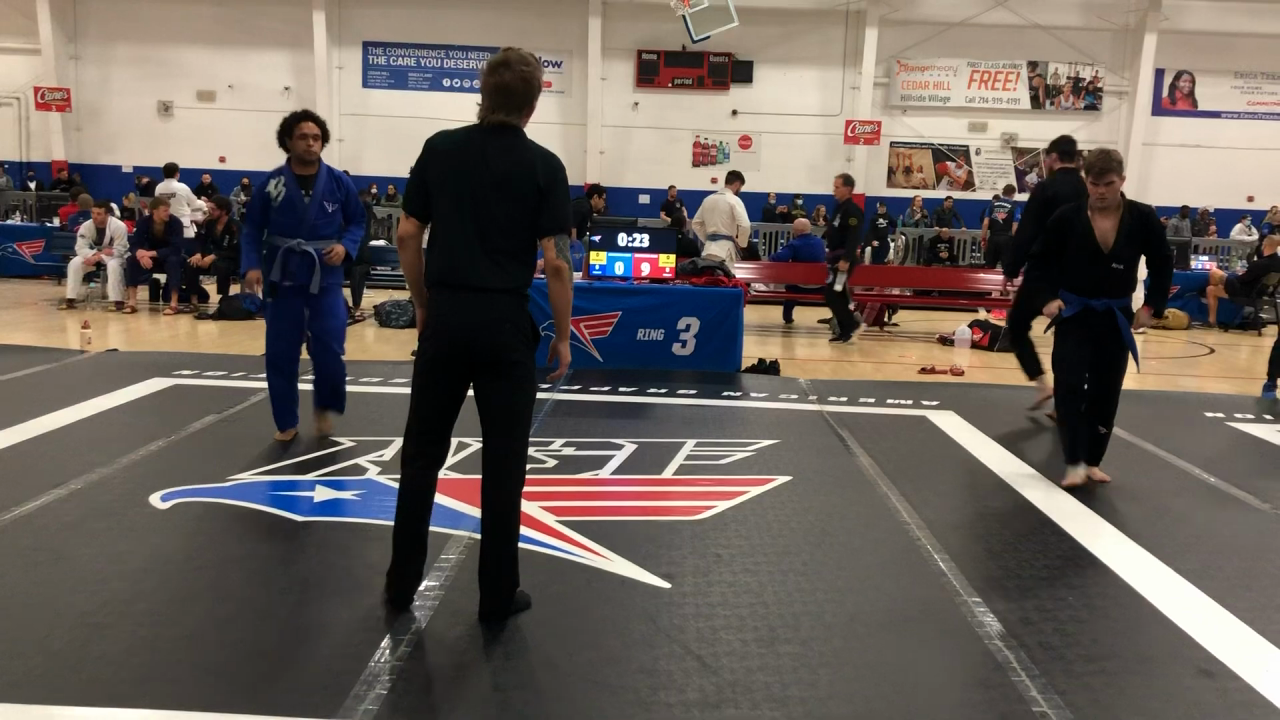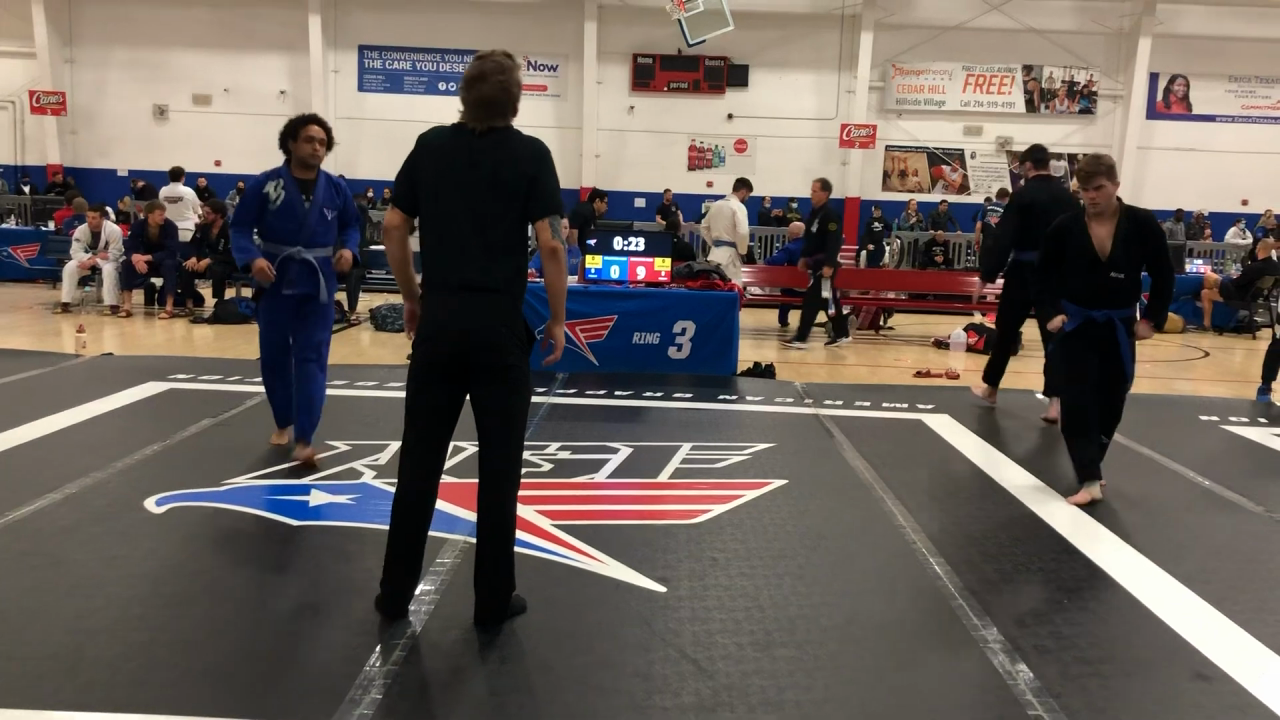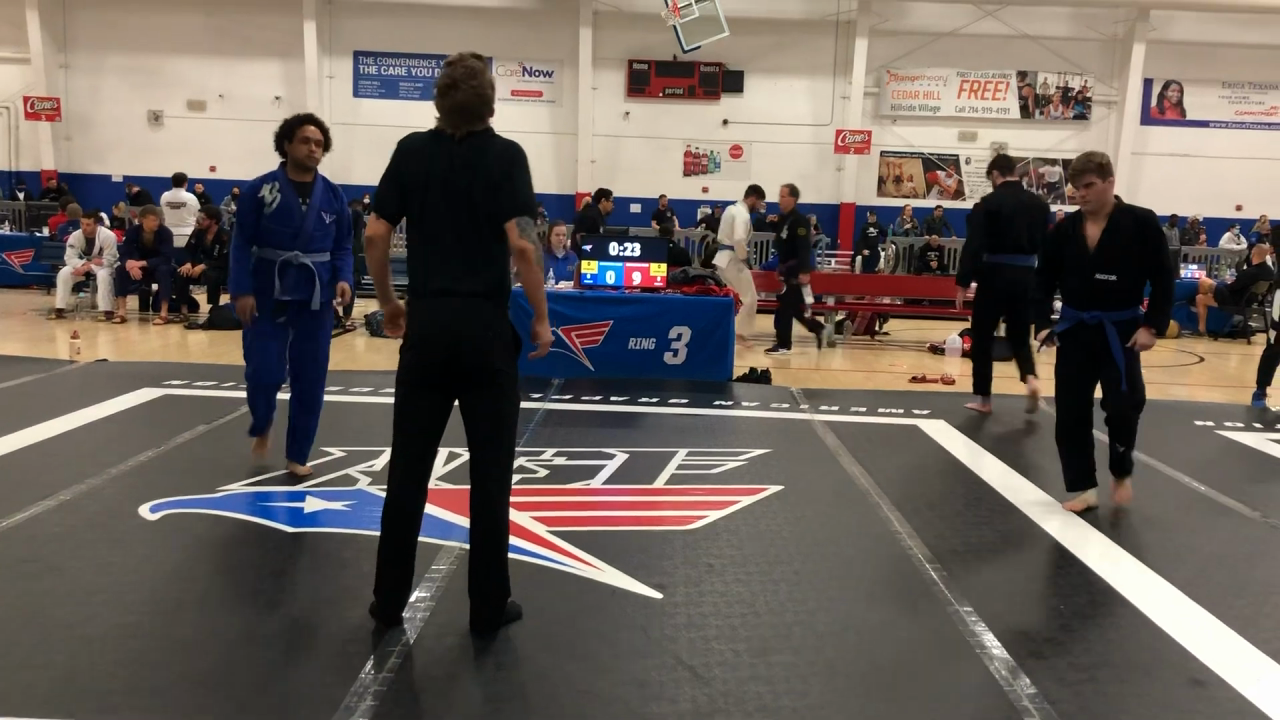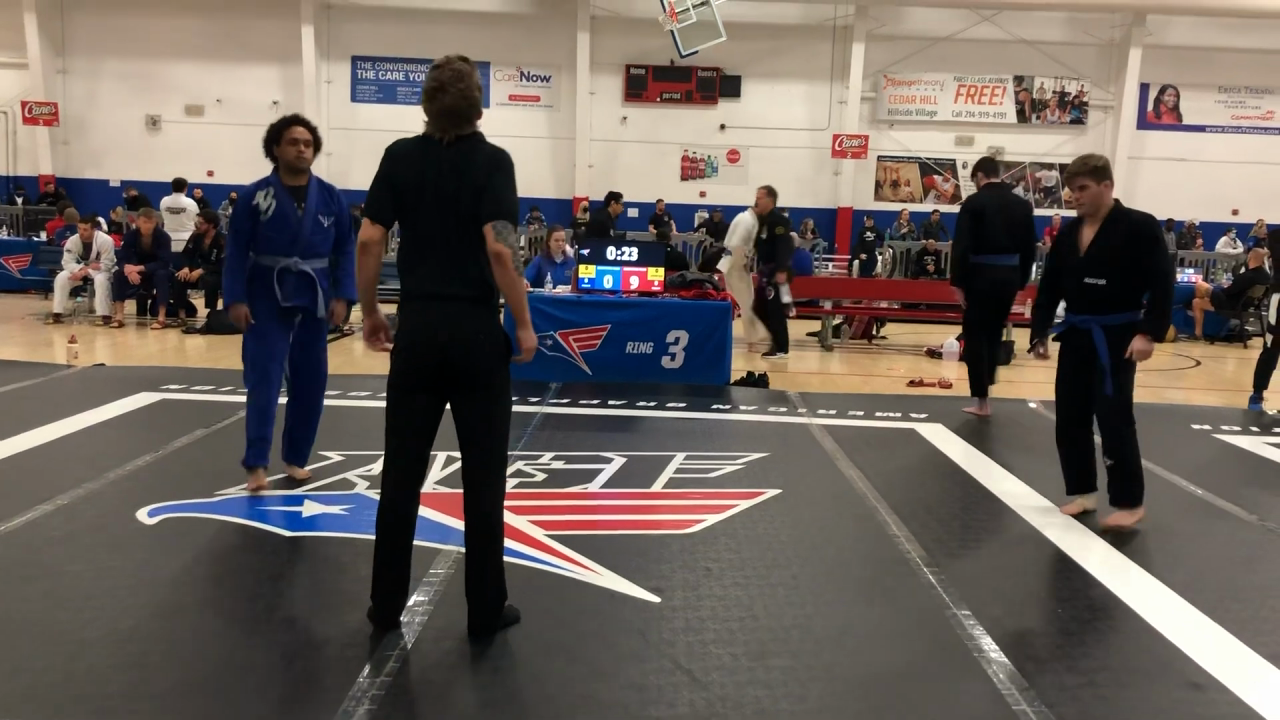
dt=0.2s
person 1, frame 1
left shoulder: (440, 149)
right shoulder: (543, 165)
left elbow: (408, 237)
right elbow: (555, 262)
left wrist: (423, 305)
right wrist: (561, 336)
left hip: (446, 321)
right hip: (506, 326)
left knee: (422, 454)
right knee: (503, 465)
left ankle: (402, 582)
right ankle: (497, 595)
person 1, frame 2
left shoulder: (431, 145)
right shoulder: (531, 154)
left elbow: (394, 225)
right elbow: (550, 244)
left wrist: (410, 295)
right wrist: (557, 320)
left hip: (439, 321)
right hip: (499, 325)
left knee: (419, 462)
right knee: (499, 468)
left ankle: (395, 591)
right ankle: (493, 599)
person 1, frame 3
left shoulder: (411, 152)
right shoulder: (505, 156)
left elbow: (376, 235)
right elbow: (522, 245)
left wrist: (387, 301)
right wrist: (540, 317)
left hip: (426, 326)
right hip: (486, 328)
left knee: (408, 469)
right knee: (490, 473)
left ankle: (389, 599)
right ankle: (489, 606)
person 1, frame 4
left shoulder: (400, 157)
right shoulder: (491, 160)
left elbow: (369, 241)
right elbow: (500, 249)
left wrist: (370, 314)
right wrist: (523, 323)
left hip: (417, 331)
right hip: (476, 332)
left knee: (401, 473)
right knee: (484, 478)
left ankle: (386, 603)
right ankle: (486, 609)
person 2, frame 1
left shoulder: (1143, 218)
right shoulder: (1066, 218)
left elbow: (1162, 265)
right elbow: (1039, 261)
left wrist: (1152, 306)
right wrist: (1046, 298)
left hip: (1116, 318)
right hip: (1075, 315)
left knee: (1106, 393)
right knee: (1071, 387)
left ankle: (1090, 459)
right ankle: (1073, 462)
person 2, frame 2
left shoulder: (1142, 224)
right shoulder: (1065, 228)
left elbow: (1163, 275)
right elbow: (1043, 275)
left wrist: (1152, 319)
right wrist: (1049, 313)
left hip: (1120, 328)
right hip: (1077, 328)
left knee: (1111, 403)
right knee: (1078, 405)
left ankle: (1089, 466)
right ankle: (1089, 481)
person 2, frame 3
left shoulder: (1141, 223)
right shoulder: (1065, 229)
left elbow: (1163, 278)
right elbow: (1045, 279)
left wrist: (1153, 326)
right wrist: (1043, 323)
left hip: (1120, 332)
right hip: (1074, 331)
left knee: (1124, 405)
right knee: (1071, 413)
left ankle: (1120, 473)
right ankle: (1083, 488)
person 2, frame 4
left shoulder: (1139, 227)
right shoulder: (1069, 233)
left elbow: (1161, 284)
right elbow: (1049, 286)
left wrist: (1149, 333)
right wrist: (1040, 331)
left hip: (1118, 337)
right hip: (1076, 335)
left knee: (1113, 417)
right knee: (1070, 417)
left ankle: (1129, 503)
right ankle: (1082, 492)
person 3, frame 1
left shoulder: (339, 183)
right shoulder: (271, 183)
left elbow: (357, 222)
right elbow: (252, 229)
left wrist: (345, 247)
right wrist: (251, 265)
left hip: (325, 277)
right hip: (282, 277)
left knee: (328, 346)
right knee: (280, 353)
left ankle: (325, 407)
right ankle: (287, 423)
person 3, frame 2
left shoulder: (336, 189)
right shoulder: (264, 185)
left elbow: (350, 226)
right elbow: (239, 228)
left wrist: (349, 249)
right wrist: (252, 258)
left hip: (319, 285)
right hip: (277, 284)
left knee: (311, 360)
right knee: (275, 358)
left ankle: (304, 440)
right ankle: (284, 421)
person 3, frame 3
left shoulder: (333, 195)
right shoulder: (260, 189)
left elbow: (343, 245)
right elbow: (241, 243)
left wrist: (344, 278)
right wrist: (241, 291)
left hip: (315, 296)
right hip: (269, 295)
left knee: (309, 376)
right knee: (263, 372)
left ankle: (297, 455)
right ankle: (261, 429)
person 3, frame 4
left shoulder: (330, 197)
right shoulder: (256, 196)
left elbow: (345, 250)
right elbow: (236, 251)
left wrist: (342, 296)
right wrist: (235, 298)
left hip: (314, 301)
right hip: (267, 299)
left knee: (310, 383)
right knee: (264, 379)
left ankle: (295, 457)
right ankle: (257, 464)
person 4, frame 1
left shoulder: (1046, 188)
right shoulder: (1089, 191)
left elbow: (1025, 234)
left wrist: (1010, 269)
left knee: (1017, 325)
left ankle: (1042, 384)
person 4, frame 2
left shoulder: (1023, 195)
right shoulder: (1069, 198)
left elbow: (1002, 239)
left wrist: (987, 275)
left hip: (1025, 273)
left knee: (1006, 334)
right knee: (1053, 338)
left ankle: (991, 389)
right ankle: (1055, 402)
person 4, frame 3
left shoulder: (990, 202)
right shoulder: (1038, 203)
left elbow: (974, 245)
left wrist: (962, 282)
left hip: (995, 276)
right hip: (1025, 277)
left knee: (982, 338)
right knee: (1019, 335)
left ankle: (983, 399)
right ankle: (1031, 380)
person 4, frame 4
left shoulder: (974, 202)
right shoulder: (1022, 205)
left elbow: (961, 246)
right elbow: (1030, 247)
left wrist: (958, 282)
right wrist: (1021, 281)
left hip: (981, 275)
right hip: (1009, 276)
left knee: (975, 337)
right knee: (994, 333)
left ankle: (981, 401)
right ankle: (985, 387)
